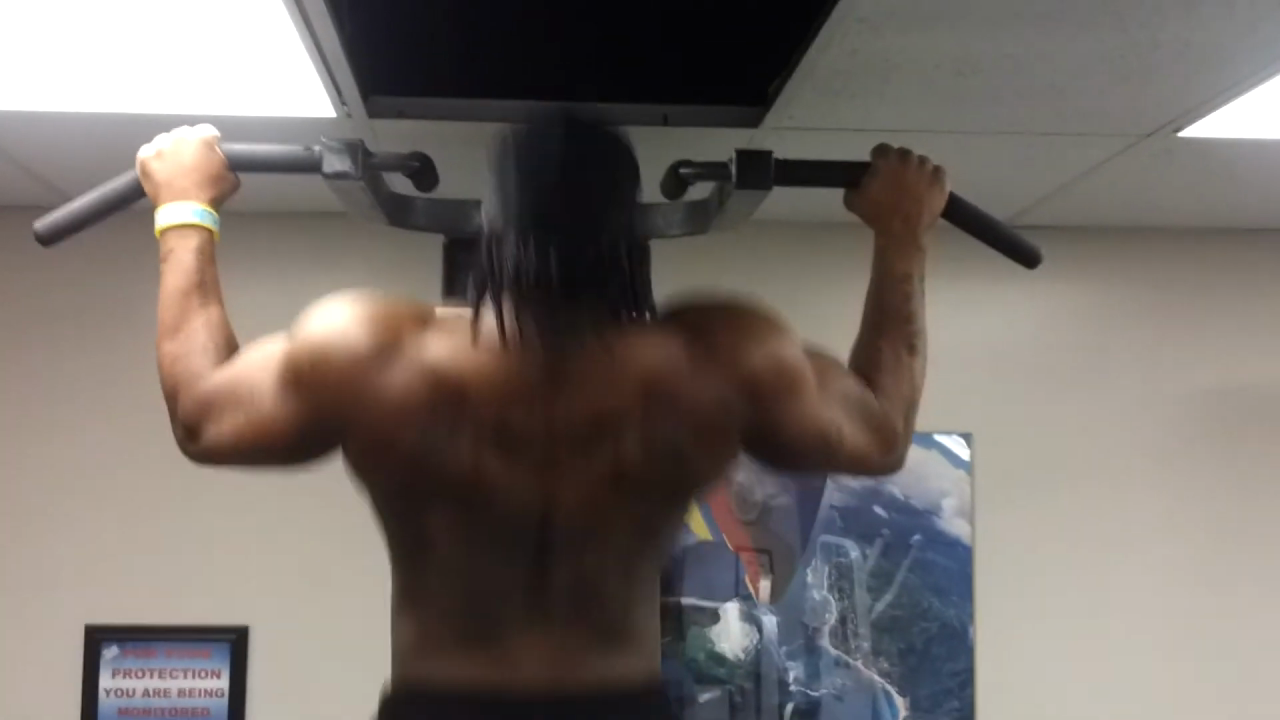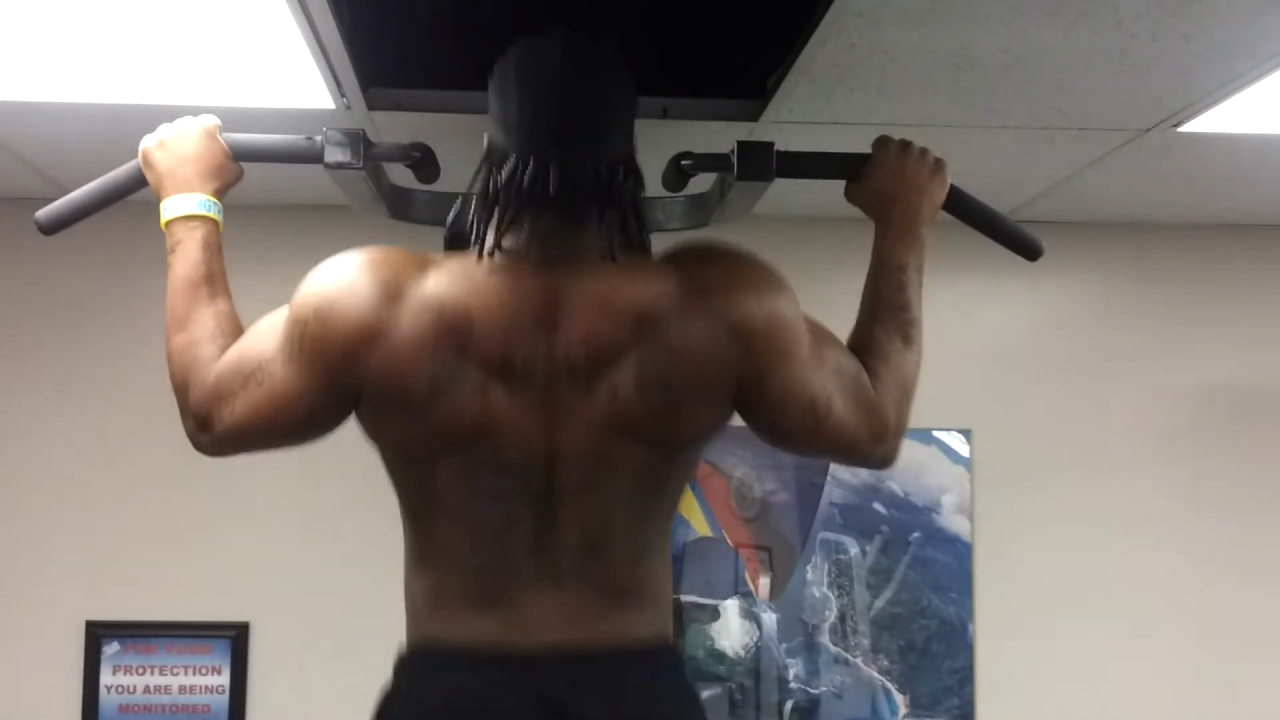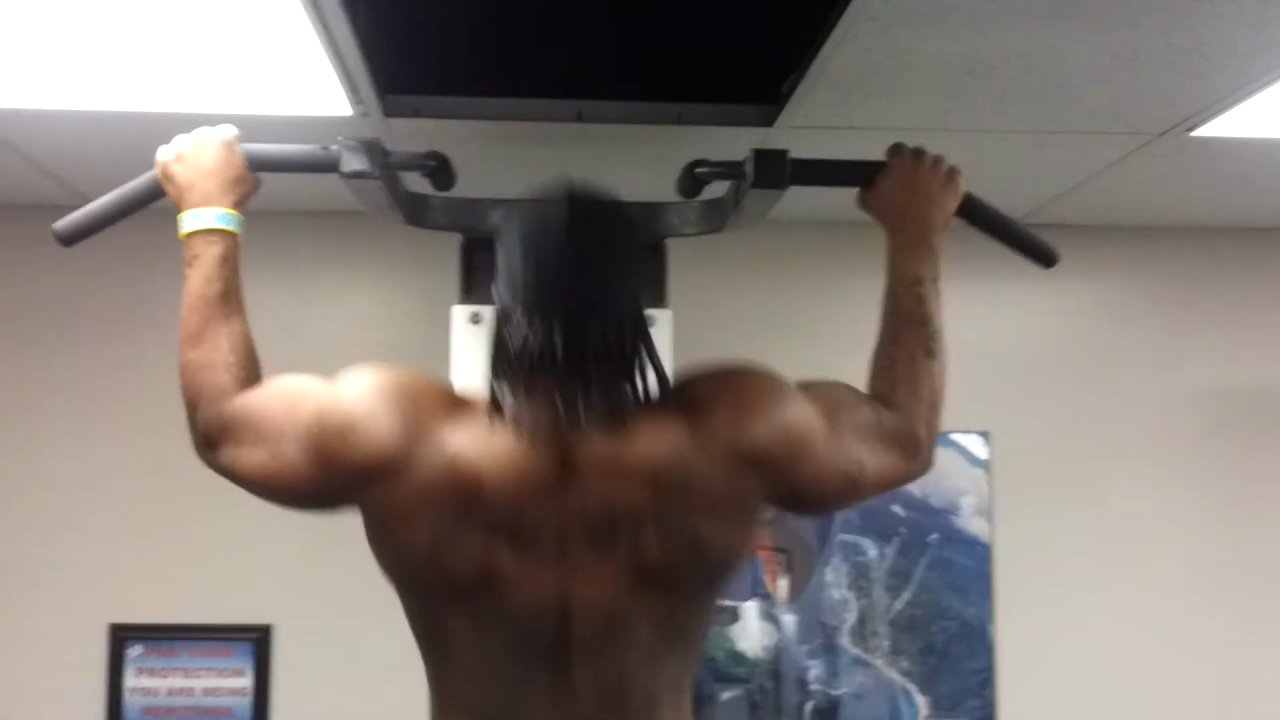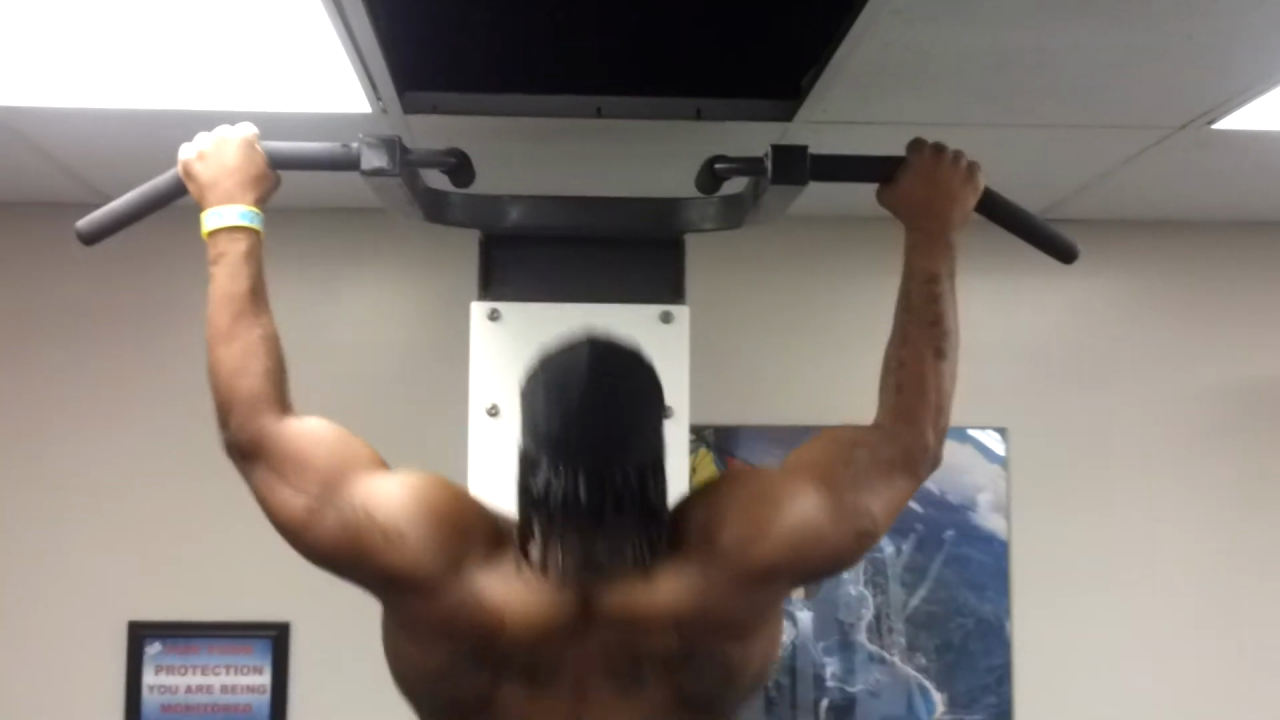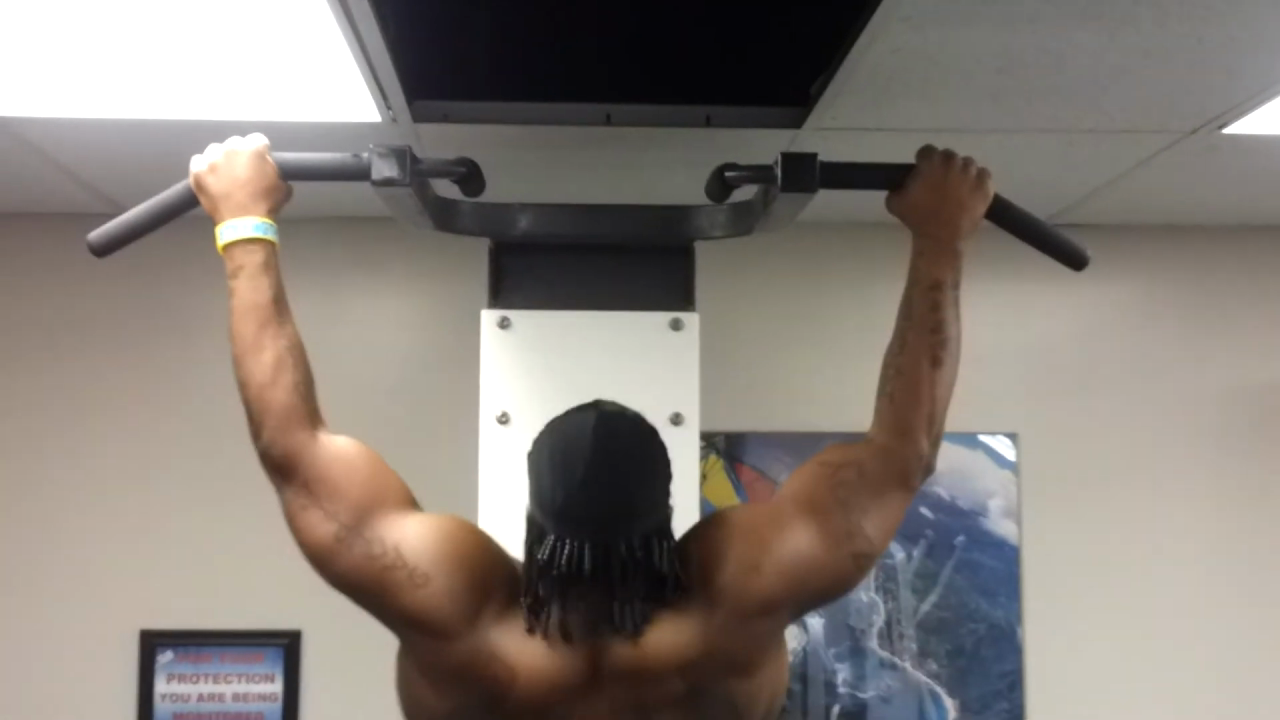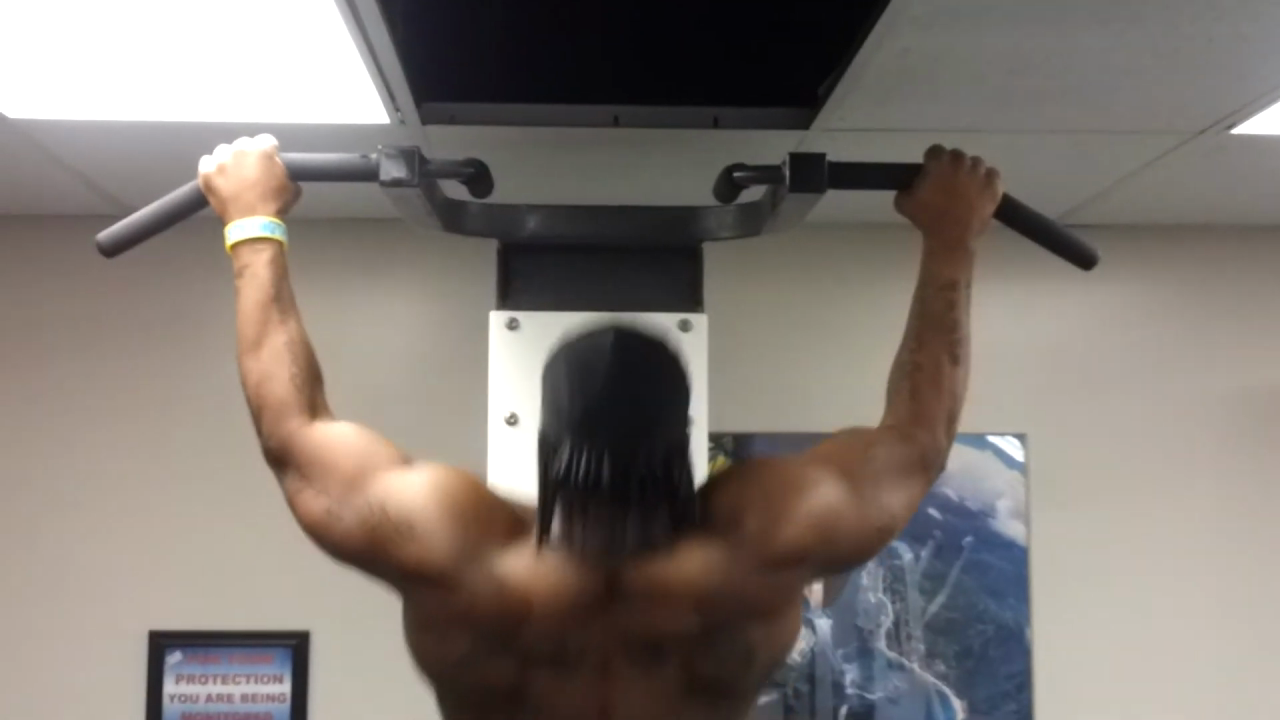
dt=0.2s
person 1, frame 1
left shoulder: (372, 354)
right shoulder: (720, 360)
left elbow: (199, 414)
right elbow: (881, 434)
left wrist: (184, 210)
right wrist: (901, 237)
person 1, frame 2
left shoulder: (375, 305)
right shoulder: (722, 309)
left elbow: (208, 409)
right elbow: (875, 423)
left wrist: (191, 200)
right wrist: (901, 221)
person 1, frame 3
left shoulder: (399, 438)
right shoulder: (727, 442)
left elbow: (220, 420)
right elbow: (903, 433)
left wrist: (209, 215)
right wrist: (913, 237)
person 1, frame 4
left shoulder: (441, 577)
right shoulder: (726, 578)
left elbow: (256, 430)
right elbow: (908, 442)
left wrist: (231, 214)
right wrist: (930, 234)
person 1, frame 5
left shoulder: (454, 618)
right shoulder: (731, 615)
left elbow: (289, 442)
right elbow: (901, 454)
left wrist: (247, 227)
right wrist: (937, 244)
person 1, frame 6
left shoulder: (457, 556)
right shoulder: (751, 558)
left elbow: (289, 431)
right elbow: (920, 444)
left wrist: (255, 227)
right wrist: (950, 243)
